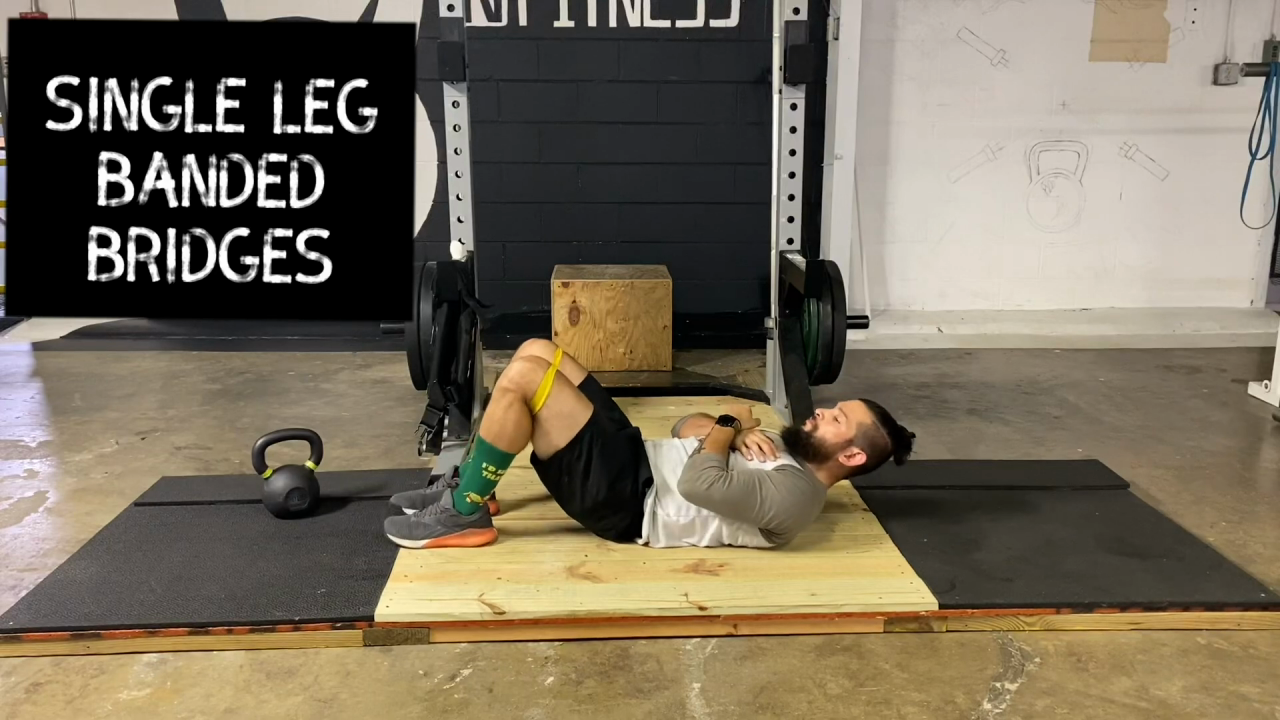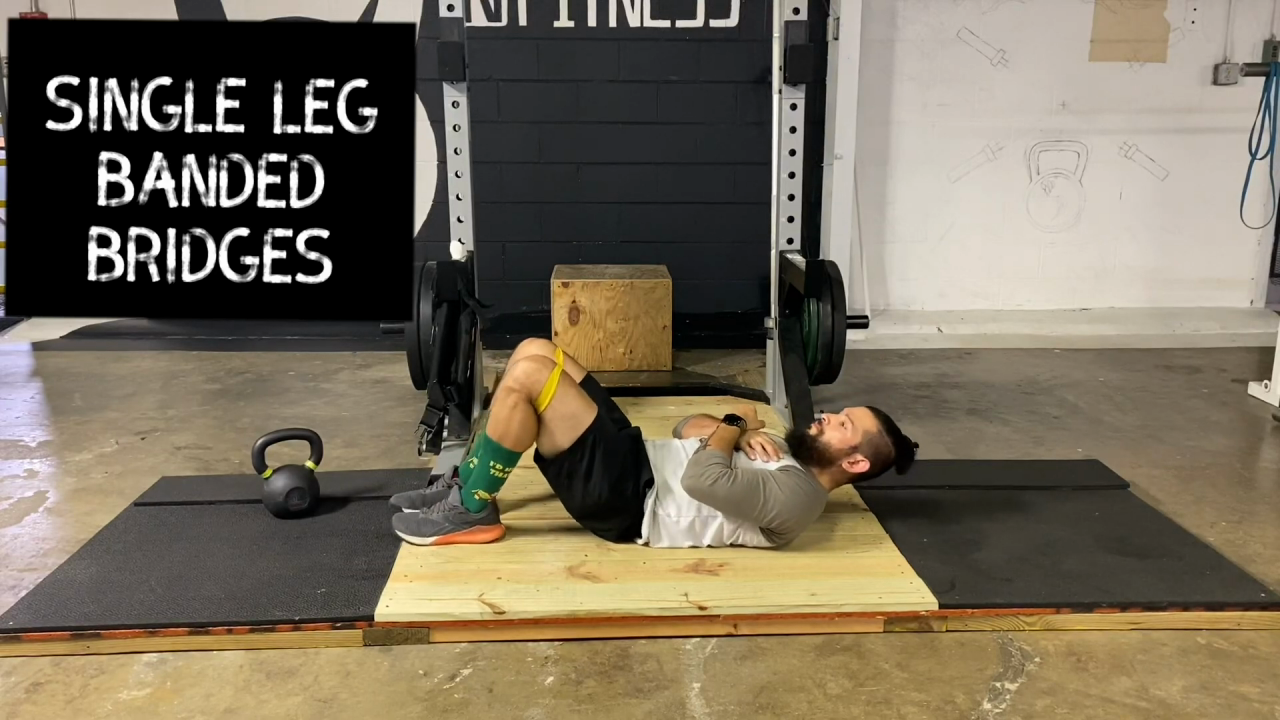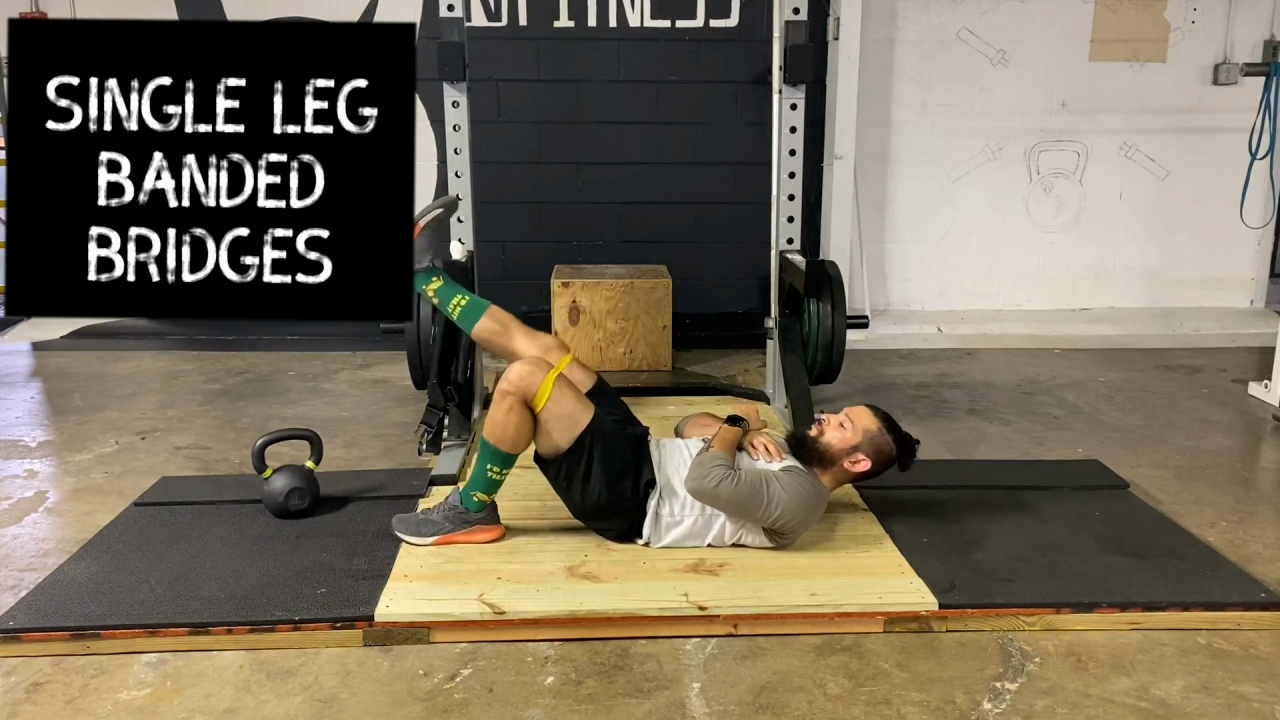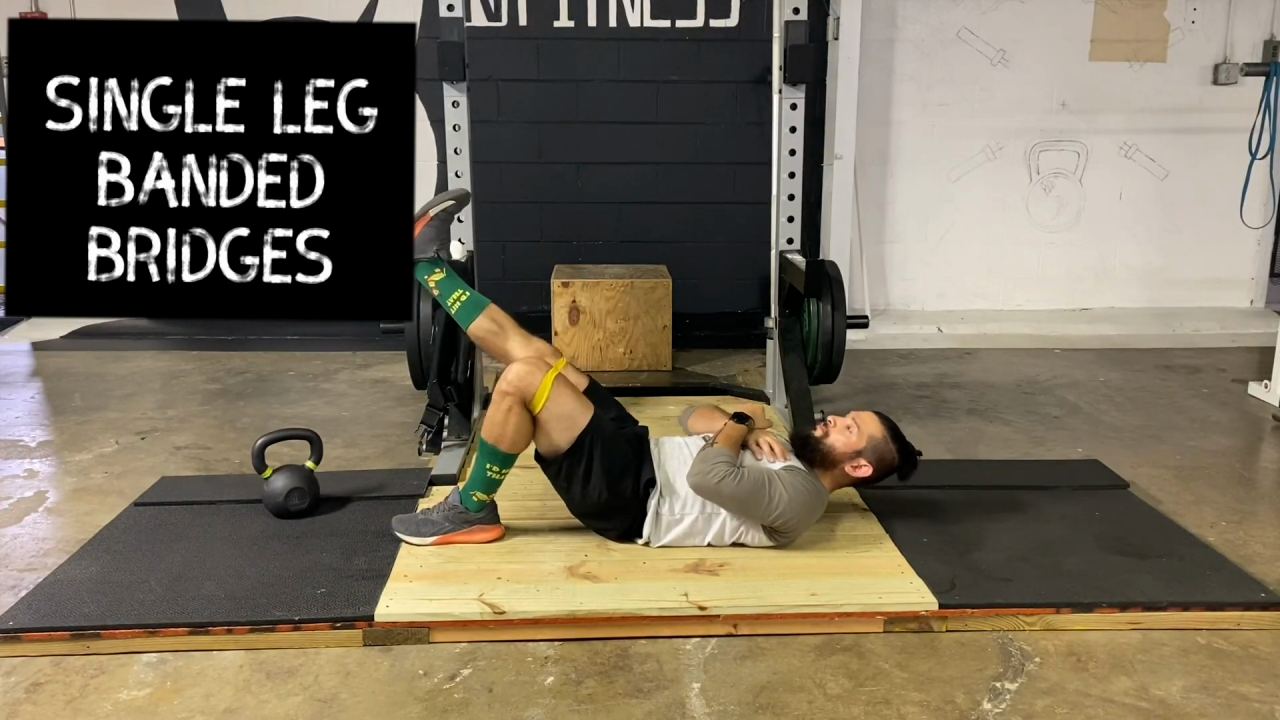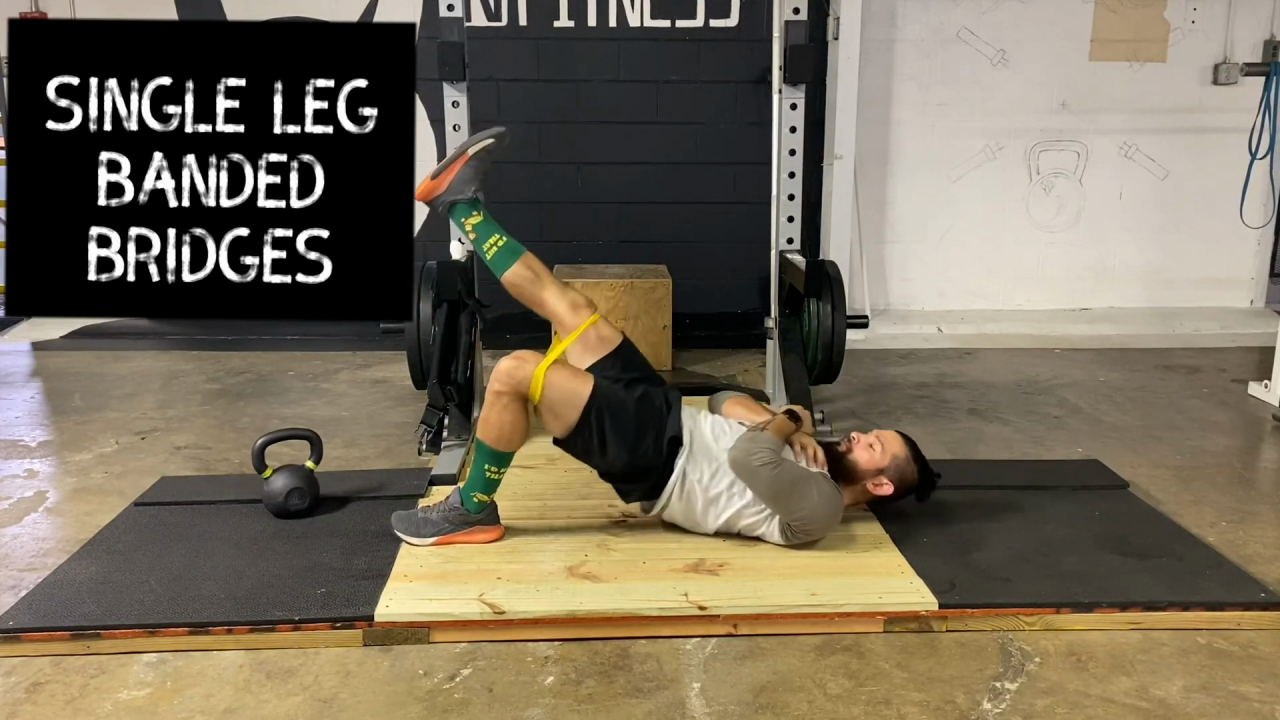
dt=1s
person 1, frame 1
left shoulder: (793, 497)
right shoulder: (783, 452)
left elbow: (697, 483)
right elbow: (688, 427)
left wrist: (730, 424)
right wrist: (737, 431)
left hip: (624, 499)
right hip: (634, 455)
left knee: (522, 377)
right knee: (536, 351)
left ankle: (464, 515)
right ankle: (470, 483)
person 1, frame 2
left shoulder: (793, 498)
right shoulder: (784, 454)
left elbow: (700, 480)
right elbow: (689, 427)
left wrist: (735, 424)
right wrist: (744, 430)
left hip: (625, 499)
right hip: (634, 453)
left knee: (527, 375)
right knee: (533, 350)
left ankle: (473, 510)
right ankle: (470, 480)
person 1, frame 3
left shoulder: (796, 499)
right shoulder: (788, 457)
left elbow: (703, 480)
right elbow: (690, 426)
left wrist: (736, 426)
right wrist: (746, 431)
left hip: (627, 500)
right hip: (640, 453)
left knee: (522, 380)
right knee: (535, 347)
left ankle: (471, 513)
right ankle: (429, 279)
person 1, frame 4
left shoulder: (797, 498)
right shoulder: (784, 455)
left elbow: (707, 475)
right elbow: (694, 416)
left wrist: (743, 422)
right wrist: (747, 426)
left hip: (626, 496)
right hip: (639, 453)
left knee: (521, 378)
right knee: (531, 351)
left ankle: (472, 511)
right ankle: (432, 266)
person 1, frame 5
left shoulder: (817, 507)
right shoulder: (815, 466)
left elbow: (747, 457)
right elbow: (726, 402)
left wrist: (789, 422)
right wrist: (789, 423)
left hip: (652, 455)
right hip: (666, 419)
left knee: (514, 371)
right knee: (565, 303)
left ankle: (472, 510)
right ankle: (462, 202)
